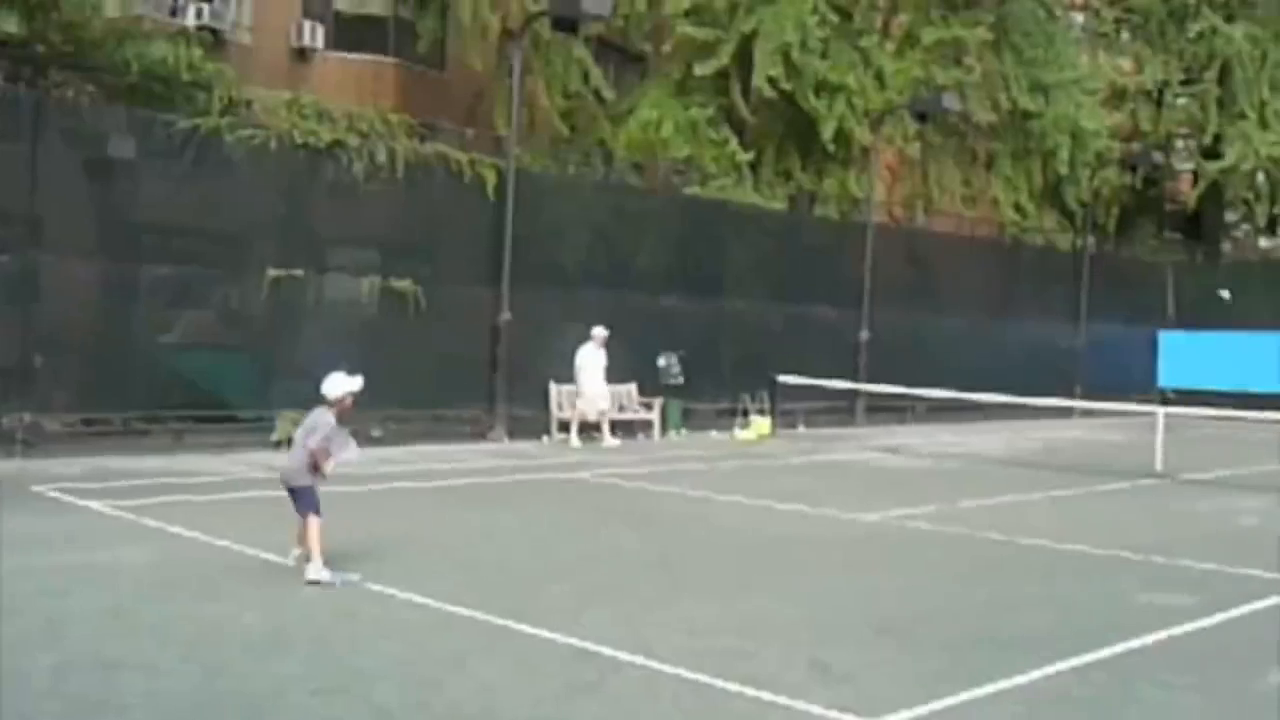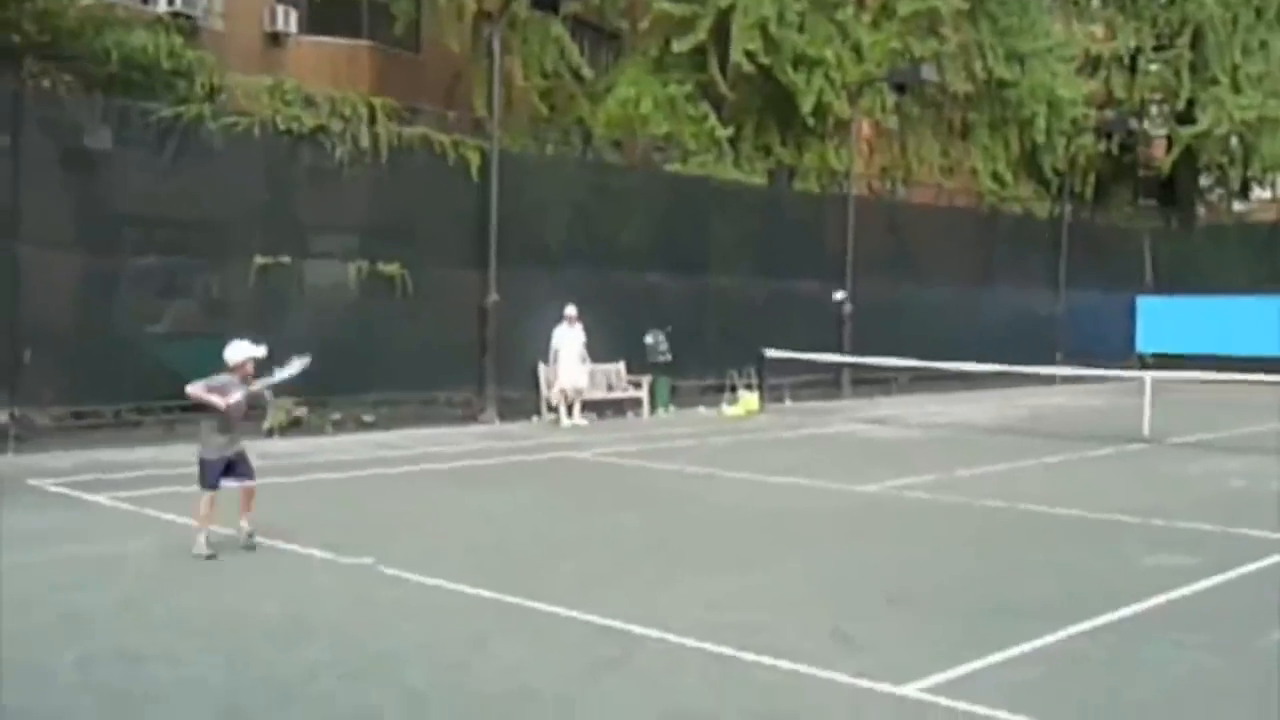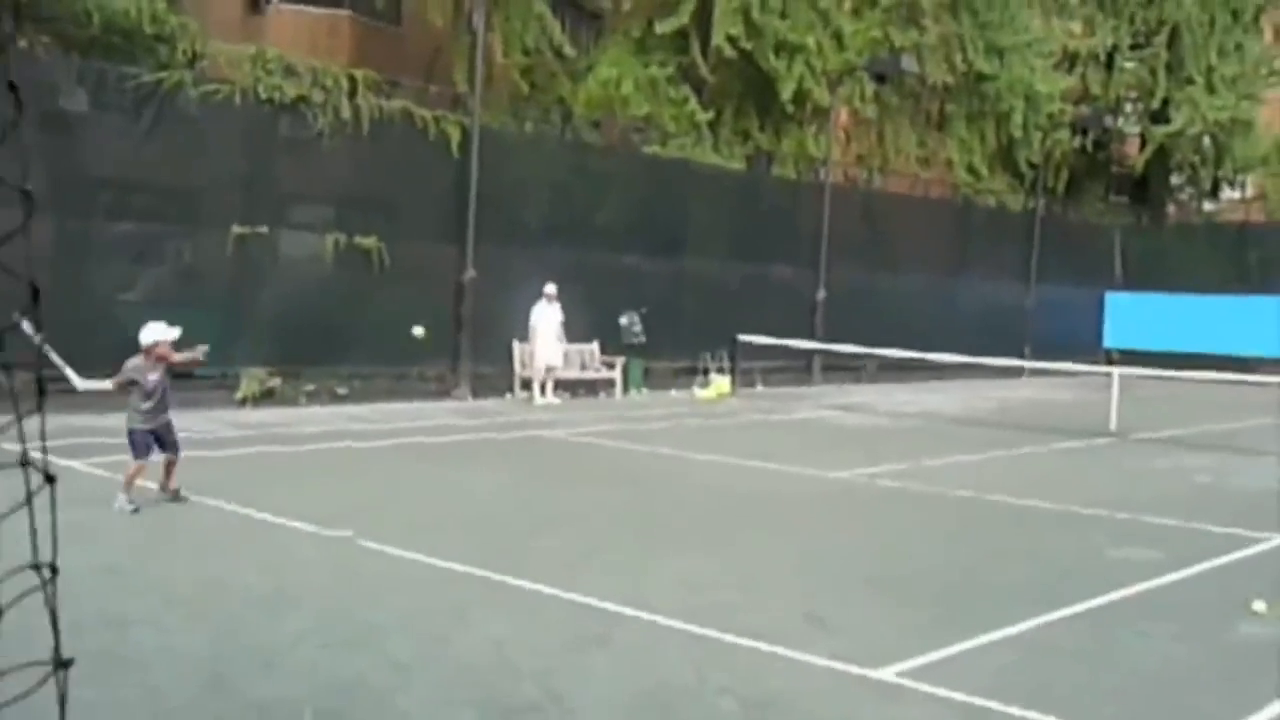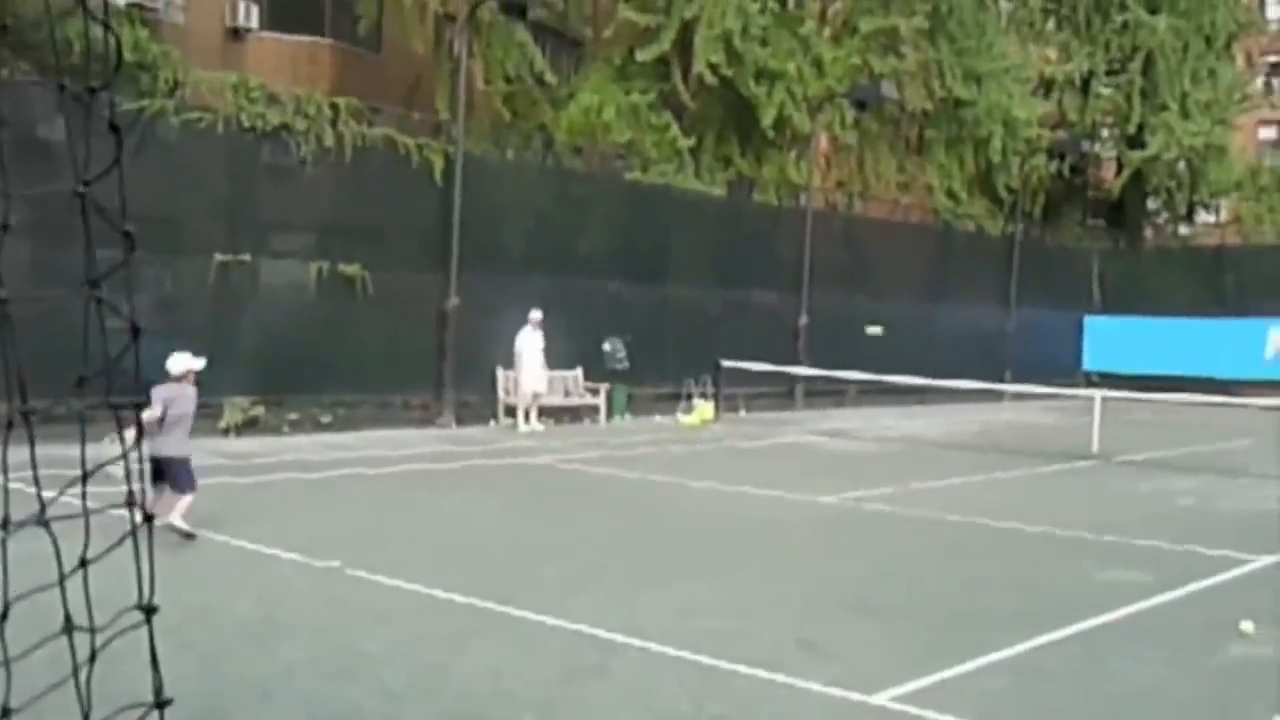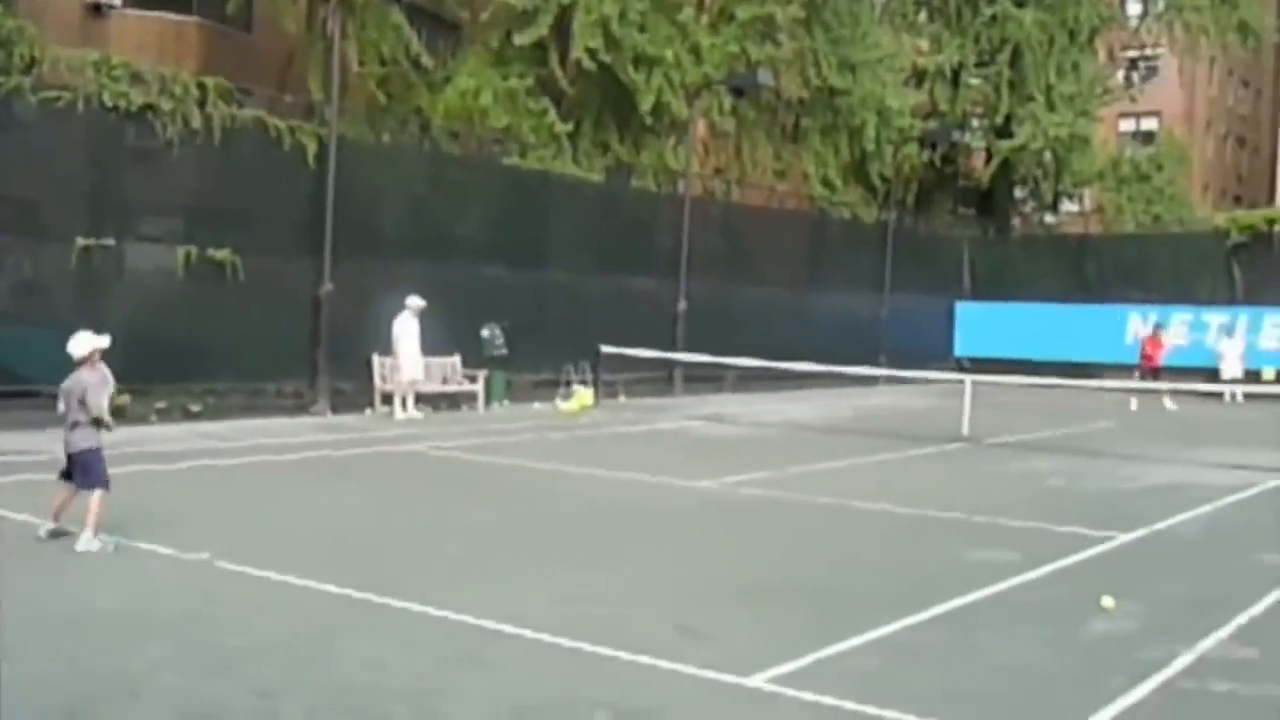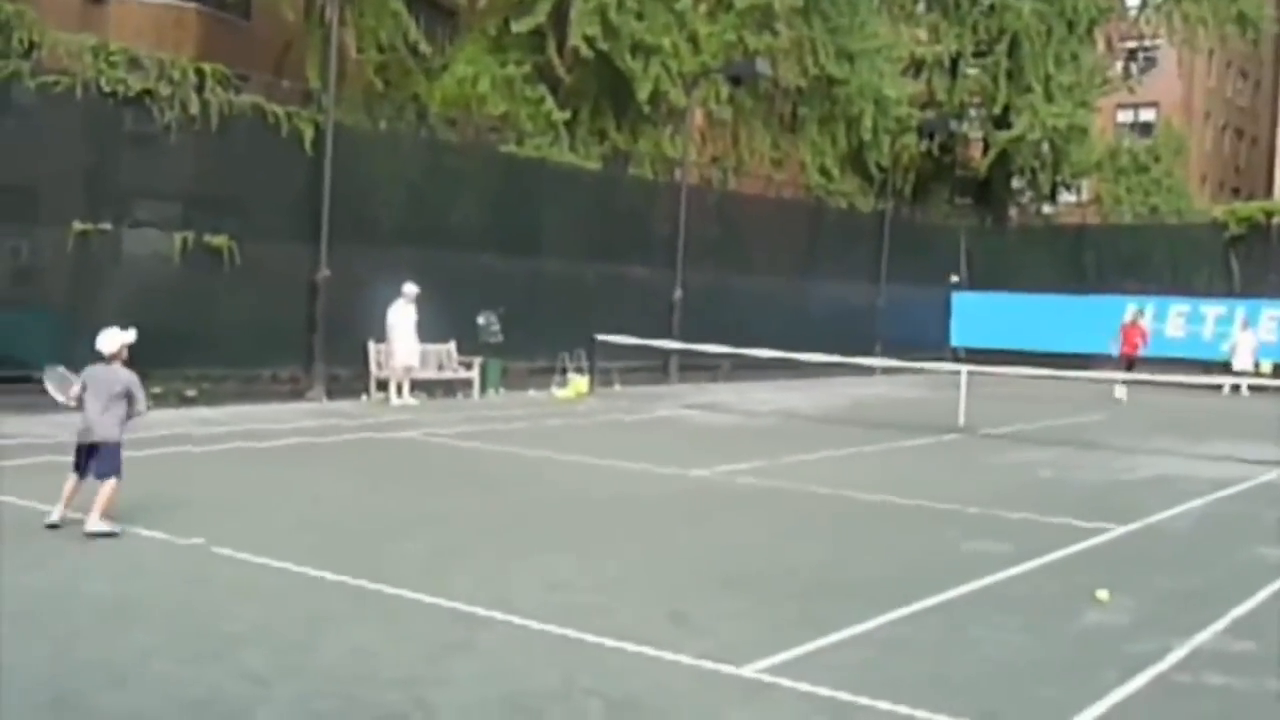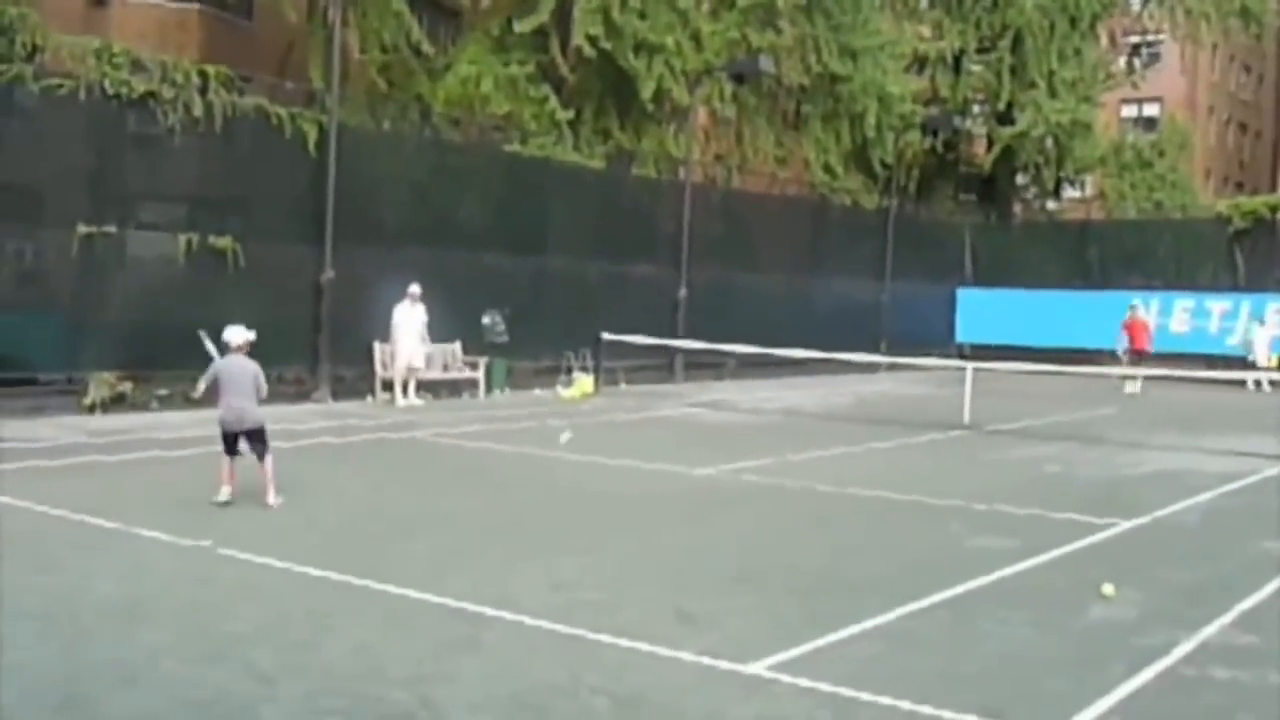
dt=0.7s
person 1, frame 1
left shoulder: (319, 412)
right shoulder: (328, 421)
left elbow: (298, 435)
right elbow: (313, 446)
right wrist: (324, 465)
left hip: (293, 470)
right hip: (300, 474)
left knee: (308, 514)
right knee: (314, 517)
left ankle: (299, 552)
right ankle: (316, 568)
person 1, frame 2
left shoulder: (243, 382)
right shoulder: (221, 382)
right elbow: (190, 388)
right wrist: (214, 400)
left hip: (234, 446)
right hip: (213, 449)
left knee: (249, 484)
right knee: (210, 492)
left ankle: (244, 528)
right ankle: (201, 539)
person 1, frame 3
left shoulder: (167, 360)
right shoulder: (133, 366)
left elbow: (183, 358)
right elbow: (116, 384)
left wrist: (196, 354)
left hip: (161, 419)
right hip: (139, 422)
left knee: (173, 455)
right knee: (140, 462)
left ankle: (168, 487)
right ankle: (124, 497)
person 1, frame 4
left shoulder: (159, 391)
right shoulder: (192, 392)
left elbow: (155, 414)
left wrist: (136, 431)
left hip: (157, 451)
right hip: (177, 453)
left knee: (160, 488)
right knee: (187, 494)
right ankle: (175, 518)
person 1, frame 5
left shoulder: (68, 382)
right shoulder: (91, 380)
left elbow: (63, 409)
right elbow: (97, 412)
right wrist: (107, 420)
left hip: (72, 441)
right hip: (87, 442)
left knee: (71, 484)
right knee: (99, 487)
left ankle: (51, 525)
right ankle: (88, 538)
person 1, frame 6
left shoulder: (89, 371)
right shoulder: (129, 377)
left elbow: (74, 394)
right elbow: (140, 408)
right wrist: (124, 416)
left hip: (86, 433)
right hip: (109, 435)
left knee: (78, 473)
right knee: (111, 478)
left ankle: (57, 513)
right ankle: (94, 521)
person 1, frame 7
left shoulder: (218, 364)
right shoulder: (253, 366)
left elbow: (200, 389)
right elbow: (262, 394)
left hip: (228, 419)
right hip: (252, 418)
left knee: (228, 455)
right knee: (264, 455)
left ankle: (225, 492)
right ankle: (271, 496)
